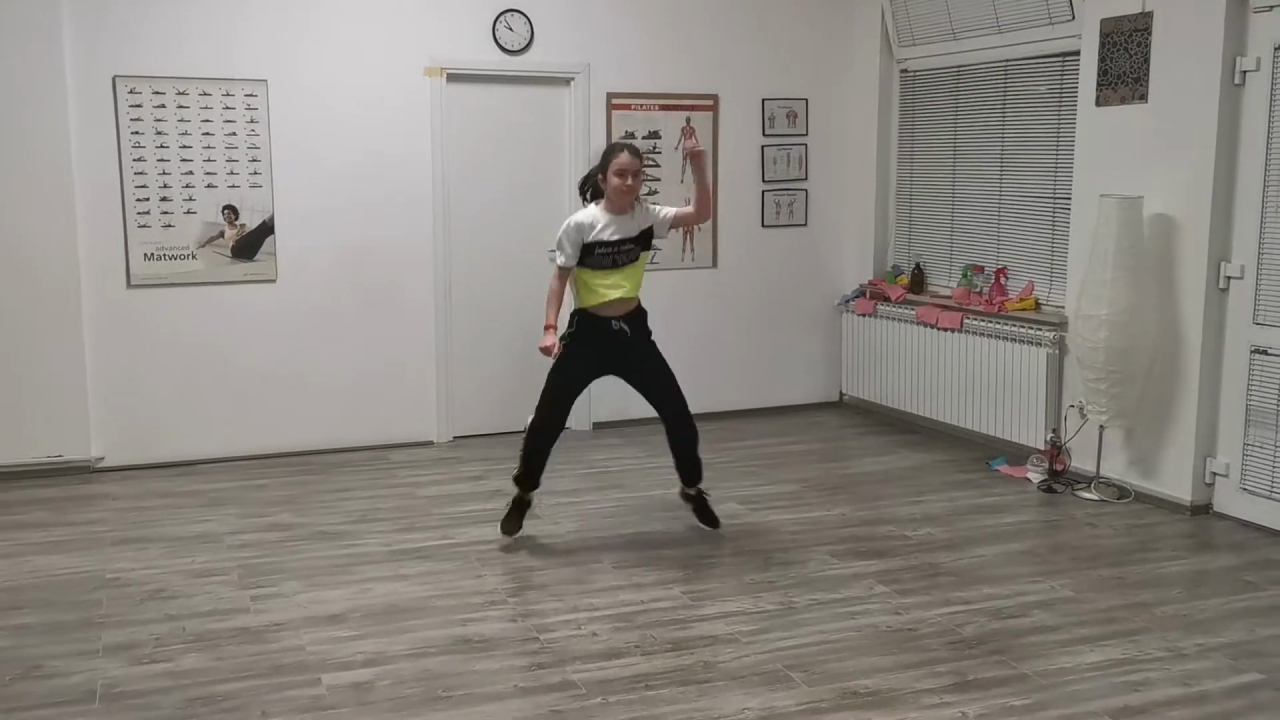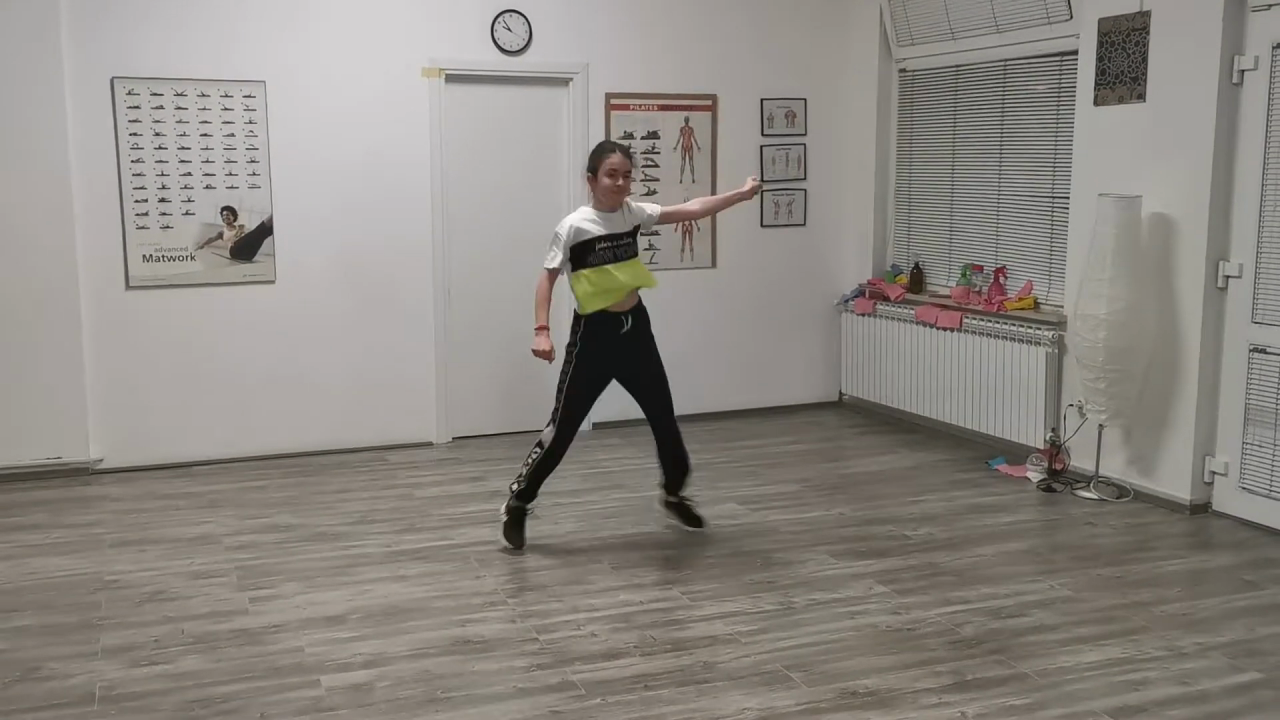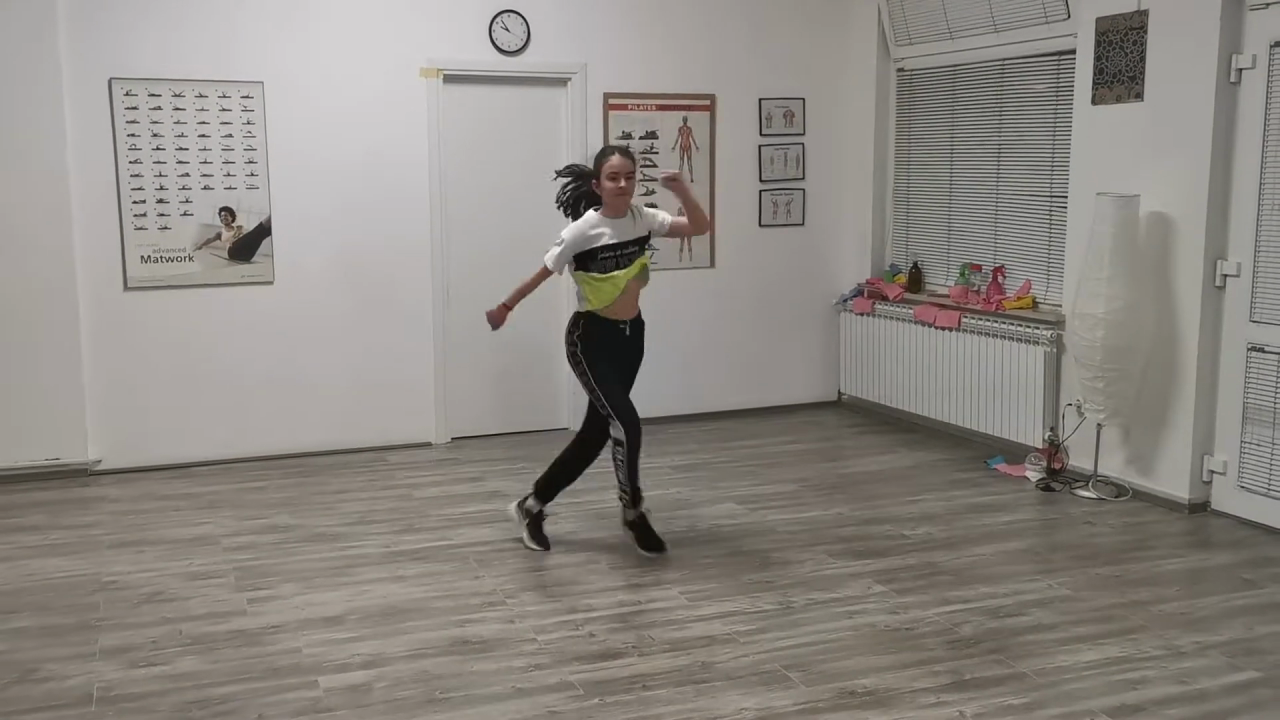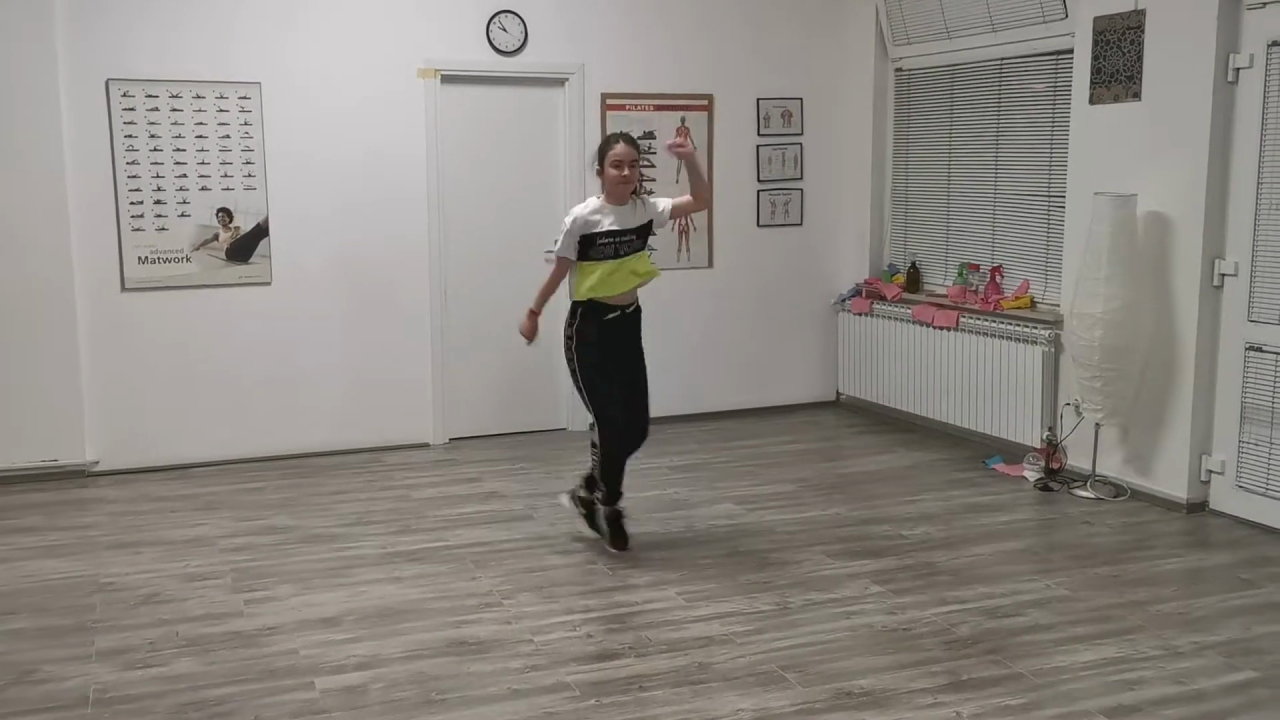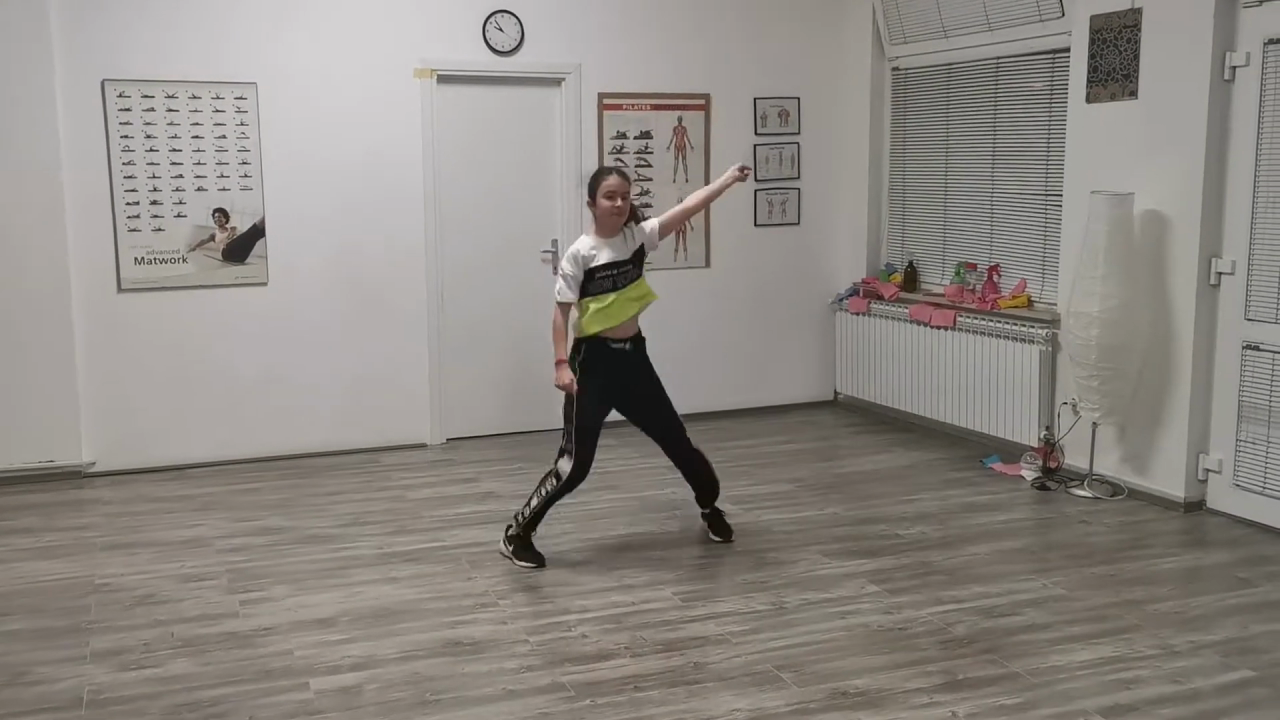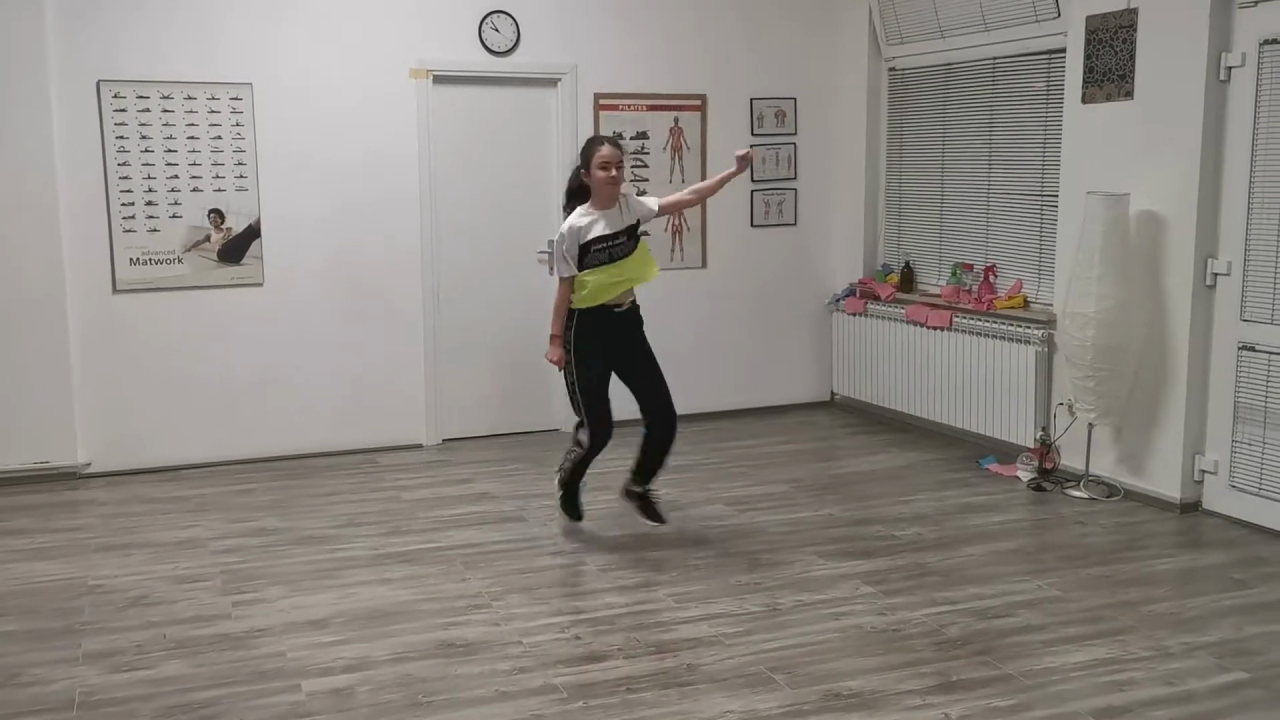
dt=0.2s
person 1, frame 1
left shoulder: (647, 215)
right shoulder: (580, 224)
left elbow: (701, 215)
right elbow: (560, 279)
left wrist: (700, 168)
right wrist: (550, 328)
left hip: (633, 329)
right hip: (587, 331)
left knee: (677, 413)
right knee: (548, 419)
left ankle: (692, 489)
right ankle: (523, 495)
person 1, frame 2
left shoulder: (633, 212)
right shoulder: (573, 227)
left elbow: (691, 211)
right elbow: (546, 278)
left wrist: (740, 194)
right wrist: (541, 329)
left hip: (636, 330)
right hip: (592, 337)
left knee: (664, 421)
right knee: (561, 428)
left ankle: (674, 495)
right ankle: (518, 504)
person 1, frame 3
left shoulder: (643, 217)
right shoulder: (582, 229)
left elbow: (700, 227)
right elbow: (544, 273)
left wrist: (681, 190)
right wrist: (505, 307)
left hip: (630, 335)
right hip: (588, 339)
left knee: (595, 433)
right knee: (625, 422)
left ankle: (532, 506)
right ankle: (633, 513)
person 1, frame 4
left shoulder: (647, 208)
right shoulder: (582, 216)
left elbow: (701, 201)
right elbow: (560, 268)
left wrist: (691, 160)
right wrist: (533, 312)
left hip: (628, 323)
right hip: (588, 326)
left knee: (632, 424)
right knee: (611, 422)
left ankle: (587, 494)
right ankle: (609, 507)
person 1, frame 5
left shoulder: (638, 235)
right shoulder: (577, 254)
left elbow: (686, 209)
right elbow: (563, 314)
left wrist: (729, 179)
right wrist: (562, 365)
left hip: (633, 357)
right hip: (592, 361)
left knee: (677, 442)
right knee: (576, 462)
left ankle: (710, 508)
right ankle: (518, 533)
person 1, frame 6
left shoulder: (634, 207)
right shoulder: (574, 227)
left elbow: (688, 198)
right elbow: (565, 287)
left wrist: (734, 172)
right wrist: (556, 339)
left hip: (628, 322)
right hip: (589, 328)
left knee: (662, 415)
right knee: (597, 428)
left ankle: (639, 487)
right ankle: (568, 483)
